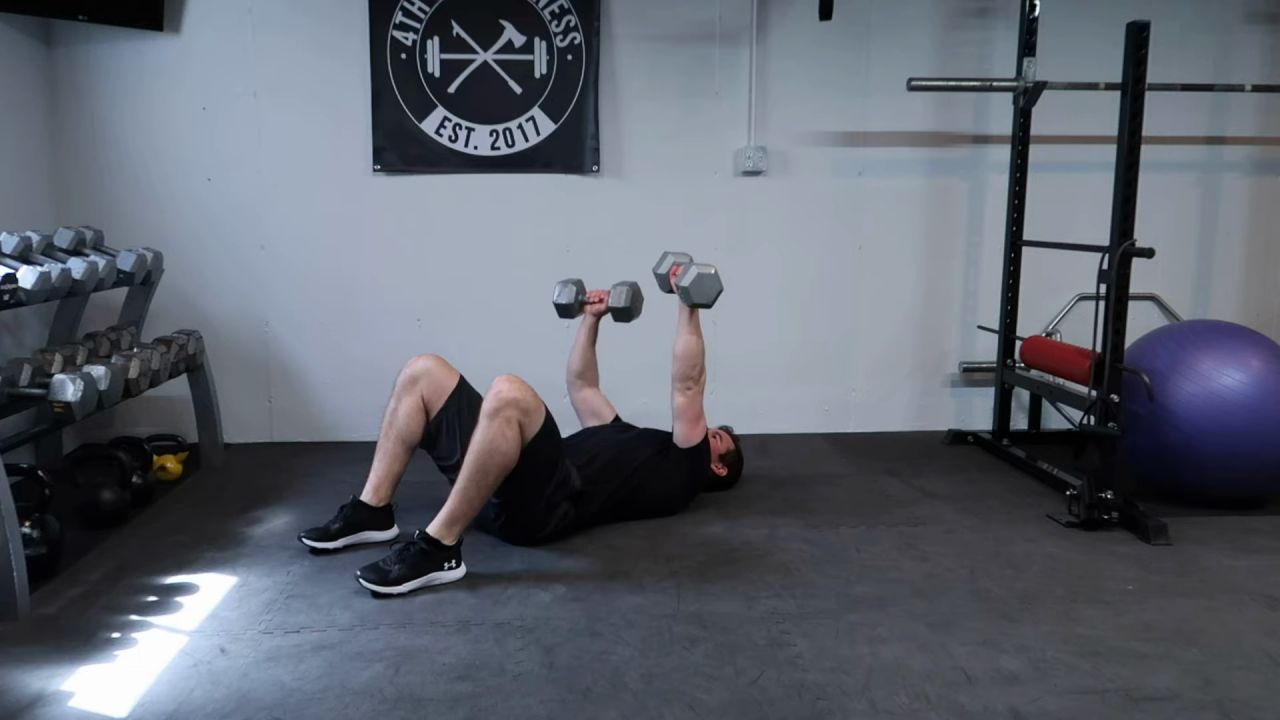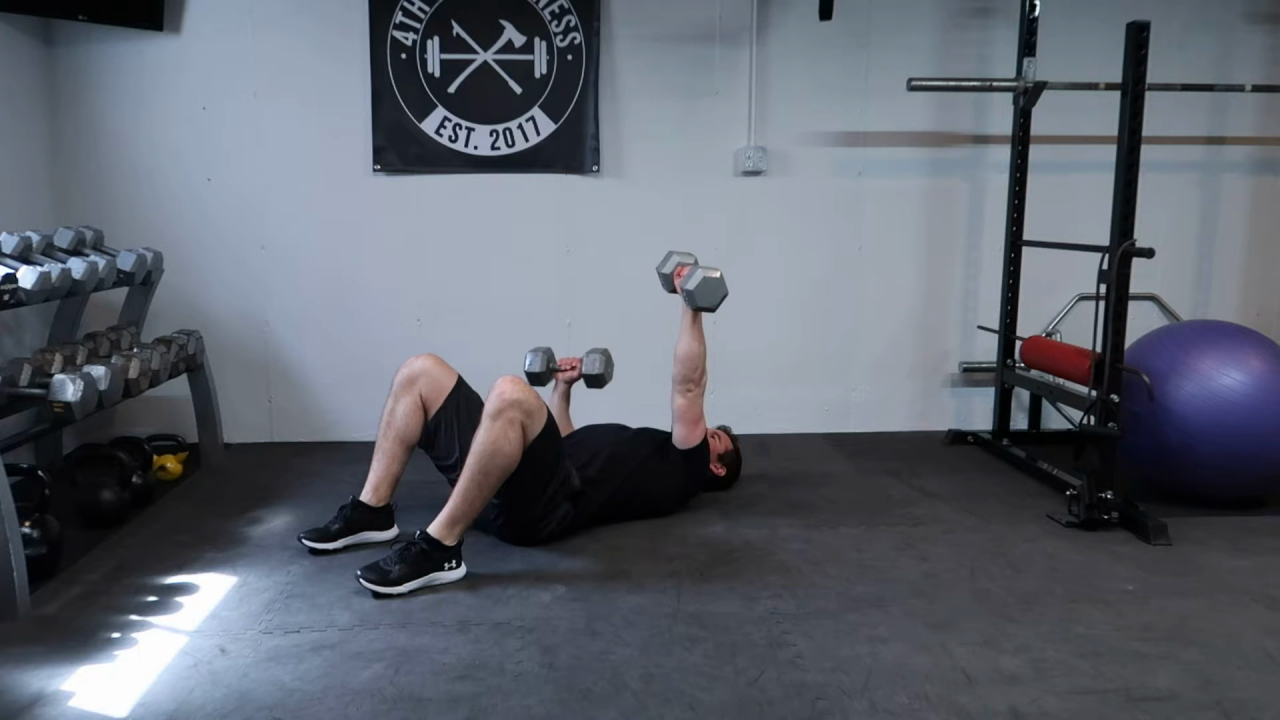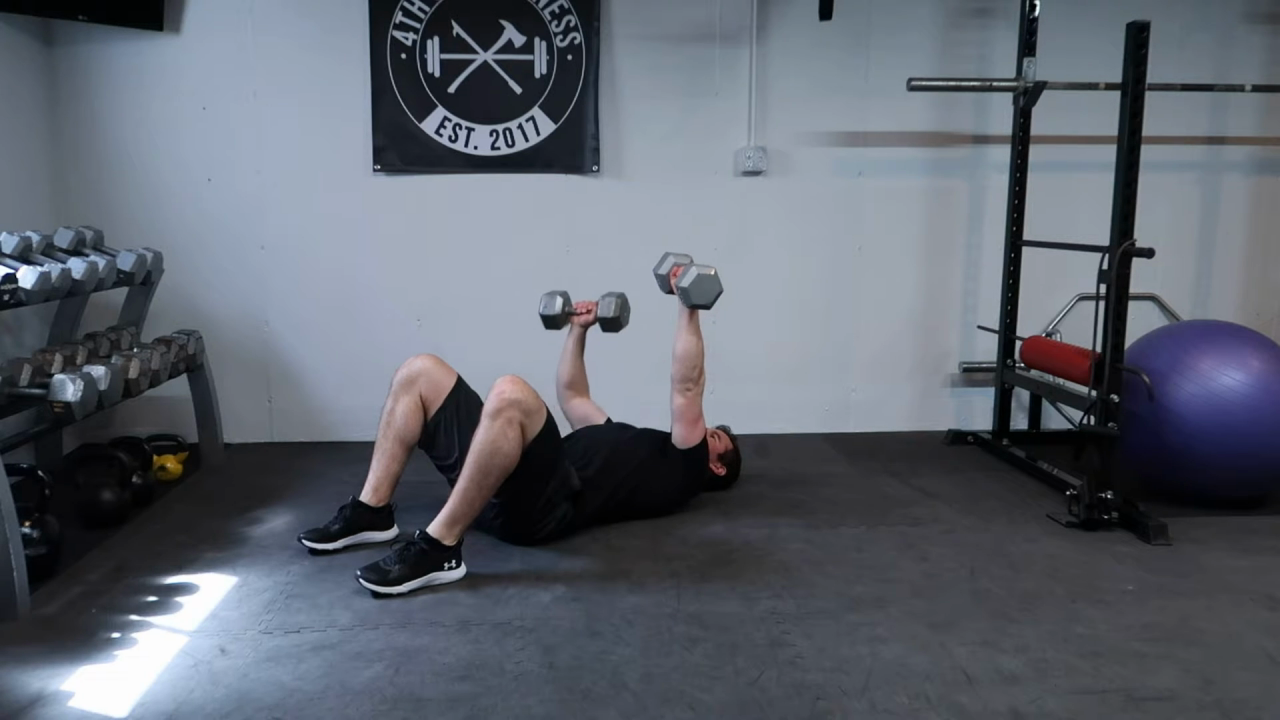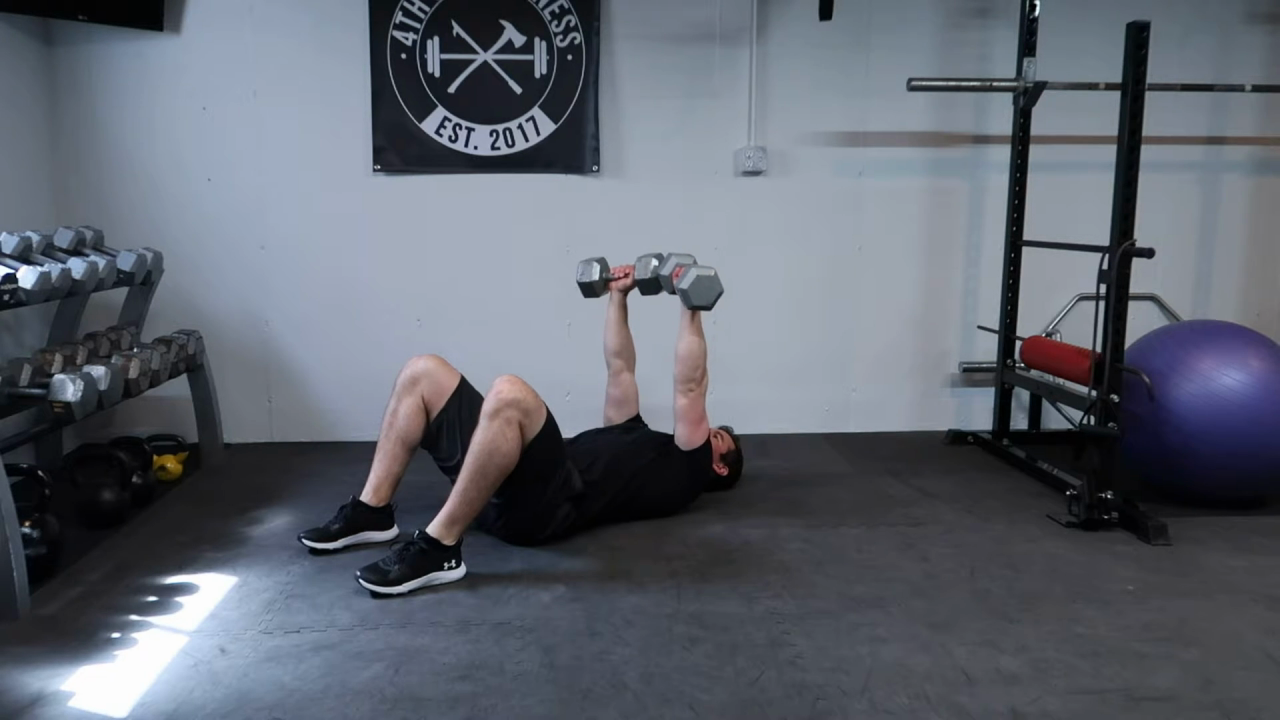
dt=0.7s
person 1, frame 1
left shoulder: (683, 470)
right shoulder: (638, 443)
left elbow: (687, 387)
right elbow: (583, 386)
left wrist: (689, 307)
right wrist: (591, 320)
left hip: (544, 501)
right hip: (501, 490)
left knee: (508, 392)
right knee: (424, 371)
left ankle: (438, 546)
right ankle: (371, 510)
person 1, frame 2
left shoulder: (683, 469)
right shoulder: (641, 448)
left elbow: (688, 389)
left wrist: (692, 308)
right wrist: (562, 388)
left hip: (545, 503)
right hip: (502, 488)
left knee: (511, 393)
right knee: (422, 371)
left ankle: (438, 547)
right ankle: (372, 510)
person 1, frame 3
left shoulder: (682, 469)
right shoulder: (633, 442)
left elbow: (686, 389)
right elbow: (572, 396)
left wrist: (688, 308)
right wrist: (576, 333)
left hip: (544, 502)
right hip: (498, 488)
left knee: (510, 392)
right knee: (421, 371)
left ankle: (439, 546)
right ankle: (371, 511)
person 1, frame 4
left shoulder: (686, 470)
right shoulder: (640, 440)
left elbow: (689, 390)
right elbow: (620, 369)
left wrist: (690, 311)
right wrist: (618, 299)
left hip: (545, 503)
right hip: (502, 488)
left knee: (509, 393)
right knee: (423, 372)
left ankle: (438, 547)
right ankle: (372, 511)
